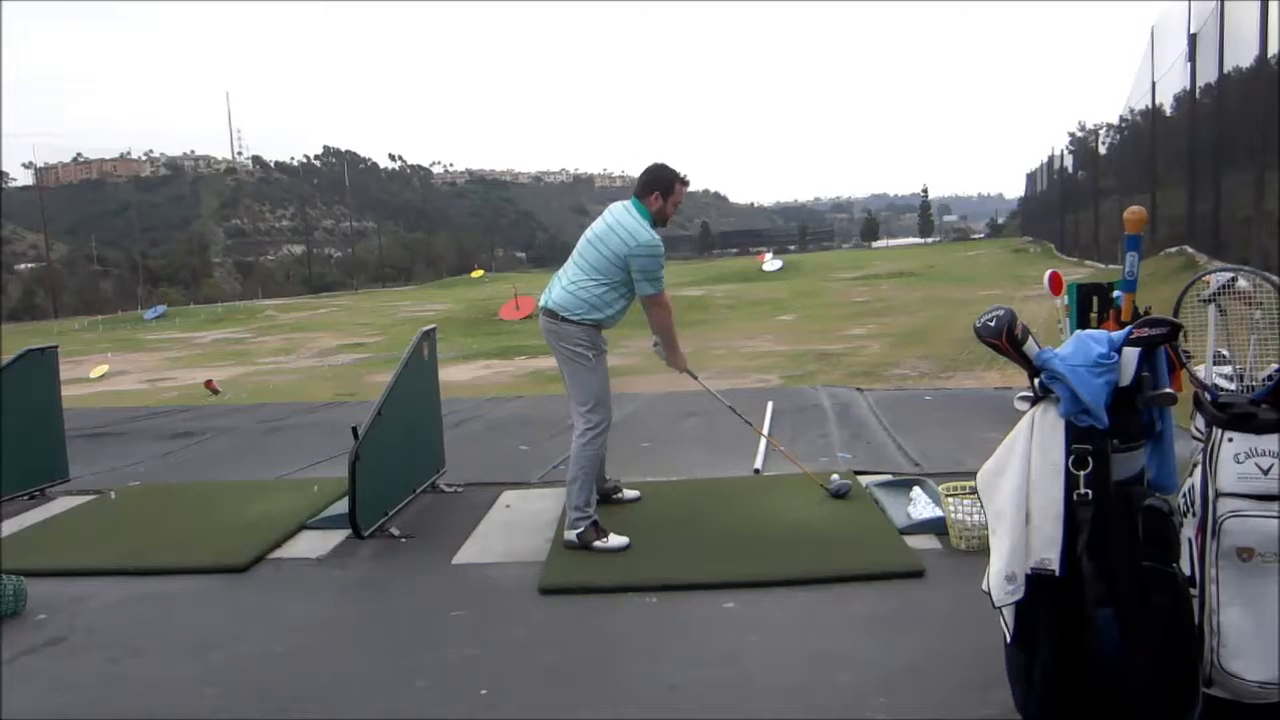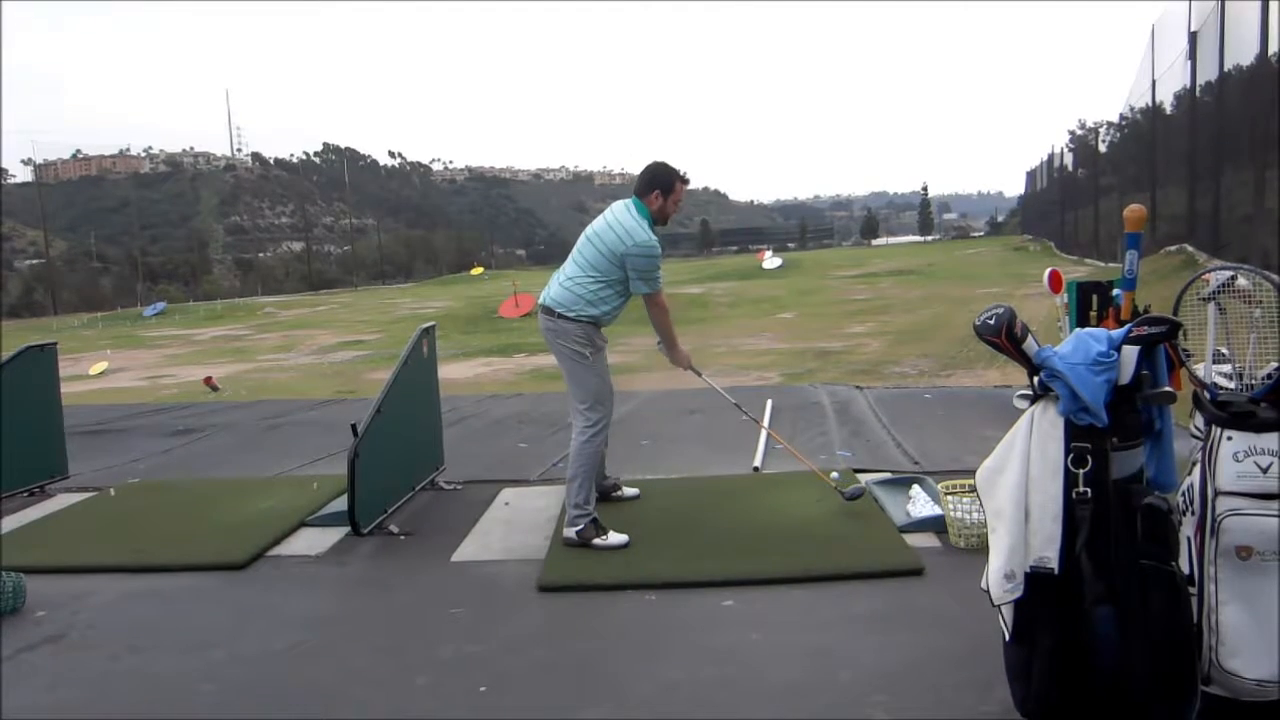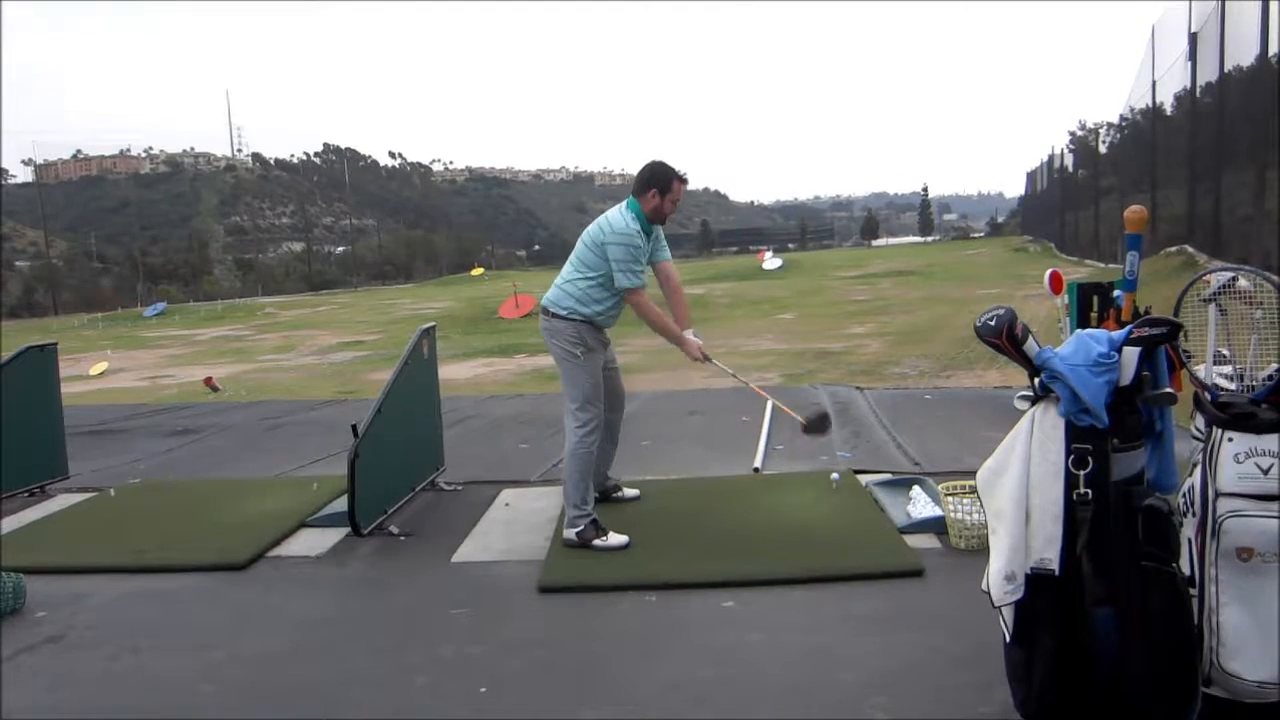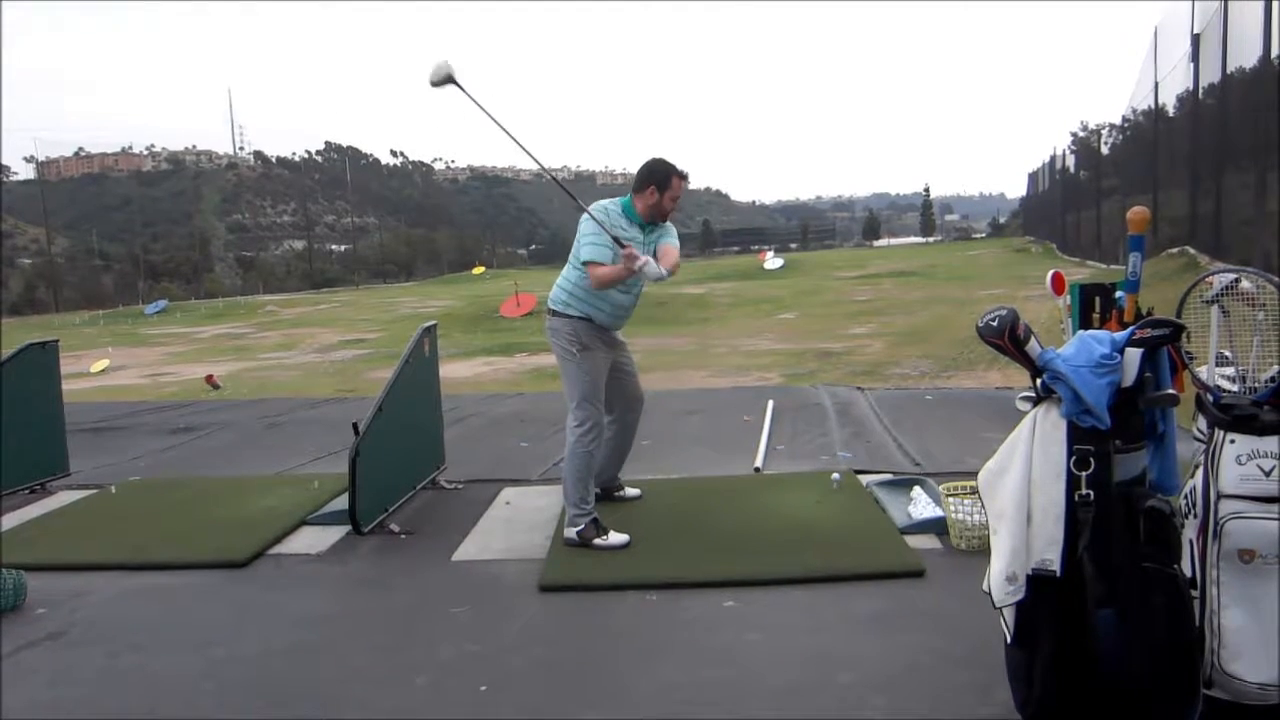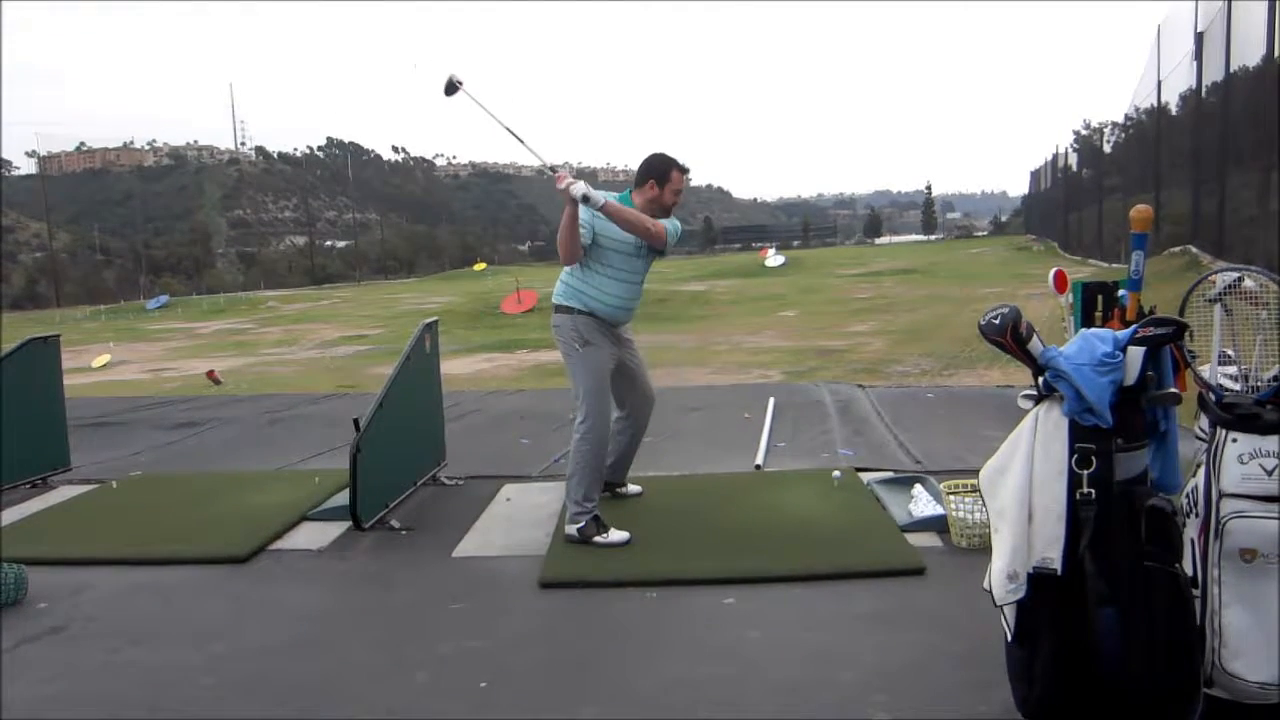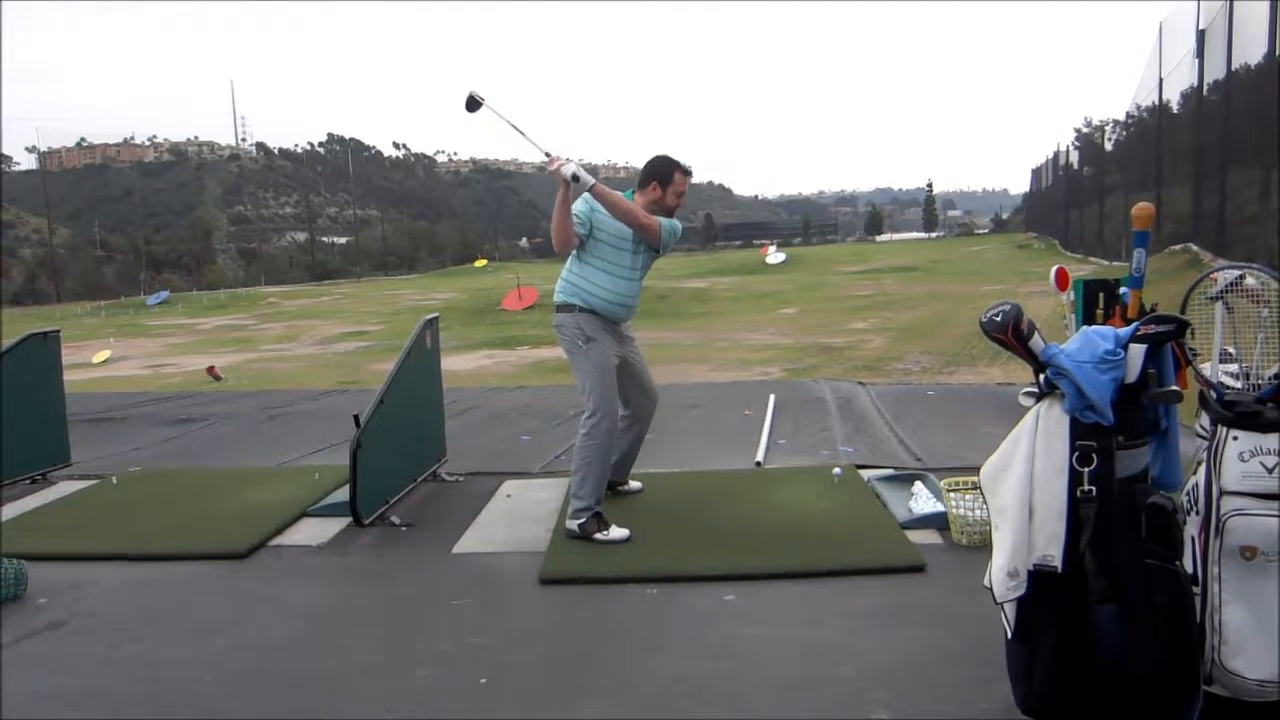
dt=0.7s
person 1, frame 1
left shoulder: (620, 211)
right shoulder: (645, 241)
right elbow: (658, 305)
left wrist: (659, 337)
right wrist: (673, 352)
left hip: (560, 315)
right hip: (574, 326)
left knee: (596, 410)
right knee: (592, 420)
left ankle: (598, 485)
right ankle: (579, 525)
person 1, frame 2
left shoulder: (624, 211)
right shoulder: (641, 241)
left elbow: (653, 296)
right elbow: (655, 304)
left wrist: (667, 339)
right wrist: (674, 349)
left hip: (566, 315)
right hip: (572, 323)
left knee: (601, 403)
right knee: (592, 417)
left ankle: (597, 482)
right ankle: (579, 522)
person 1, frame 3
left shoulder: (649, 227)
right shoulder: (622, 231)
left elbow: (669, 280)
right elbow: (638, 302)
left wrist: (688, 331)
right wrist: (682, 341)
left hip: (589, 325)
right hip: (569, 325)
left knee: (612, 404)
right knee: (586, 420)
left ankle: (598, 483)
right ankle: (578, 524)
person 1, frame 4
left shoulder: (662, 228)
right shoulder: (601, 215)
left elbow: (671, 258)
right elbow: (597, 278)
left wrist: (658, 270)
right wrist: (627, 269)
left hip: (605, 329)
right hip: (574, 325)
left knee: (629, 403)
right knee: (587, 419)
left ankle: (604, 482)
right ankle: (579, 522)
person 1, frame 5
left shoulder: (668, 226)
right shoulder: (592, 209)
left elbow: (645, 229)
right elbow: (568, 257)
left wrist: (596, 200)
right wrist: (573, 204)
left hip: (615, 327)
right hip: (579, 322)
left knee: (639, 402)
right knee: (594, 416)
left ankle: (609, 478)
right ankle: (580, 519)
person 1, frame 6
left shoulder: (670, 228)
right shoulder: (592, 204)
left elbow: (639, 221)
right elbow: (562, 245)
left wrist: (589, 183)
right wrist: (565, 190)
left hip: (616, 325)
right hip: (581, 320)
left knee: (643, 400)
right knee: (602, 412)
left ankle: (612, 476)
right ankle: (583, 515)
